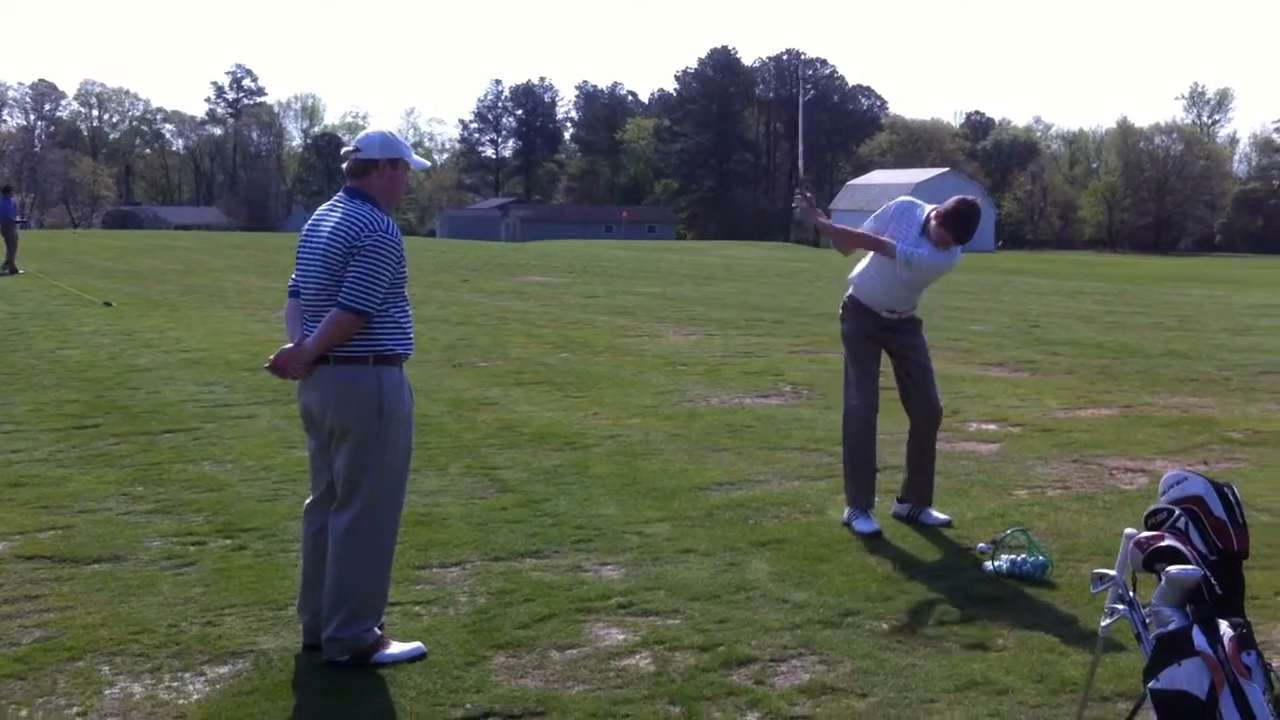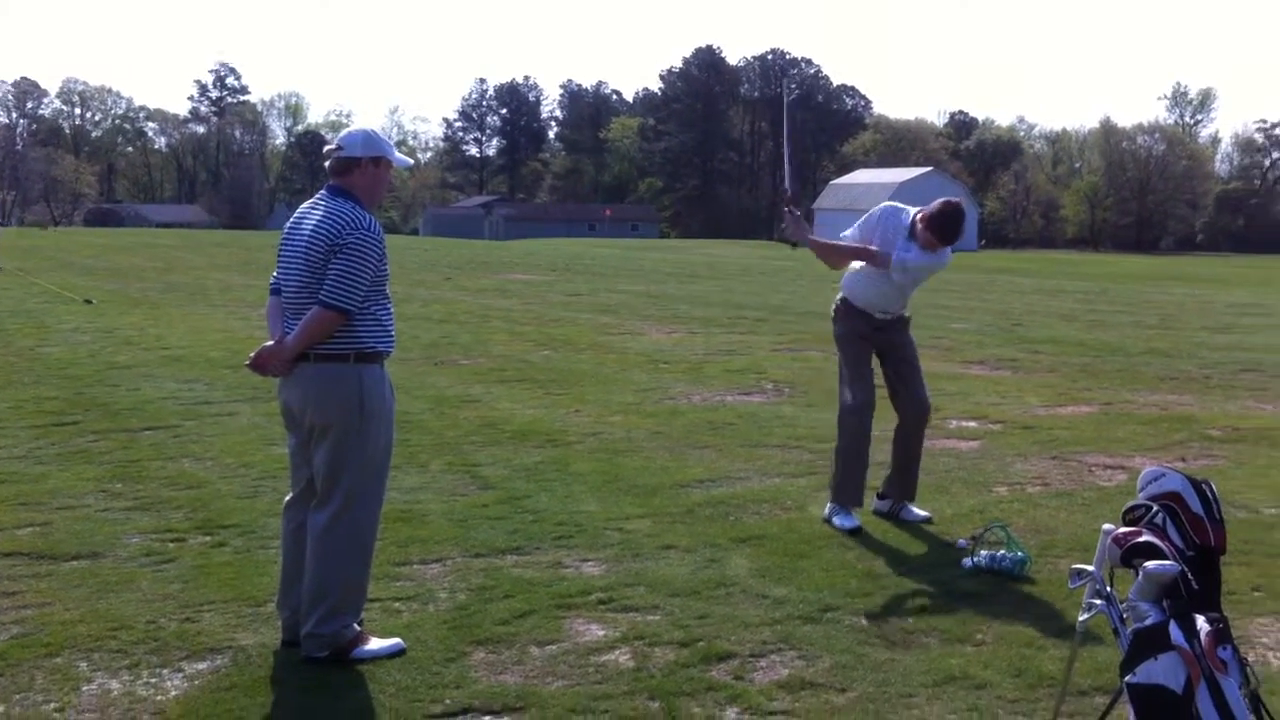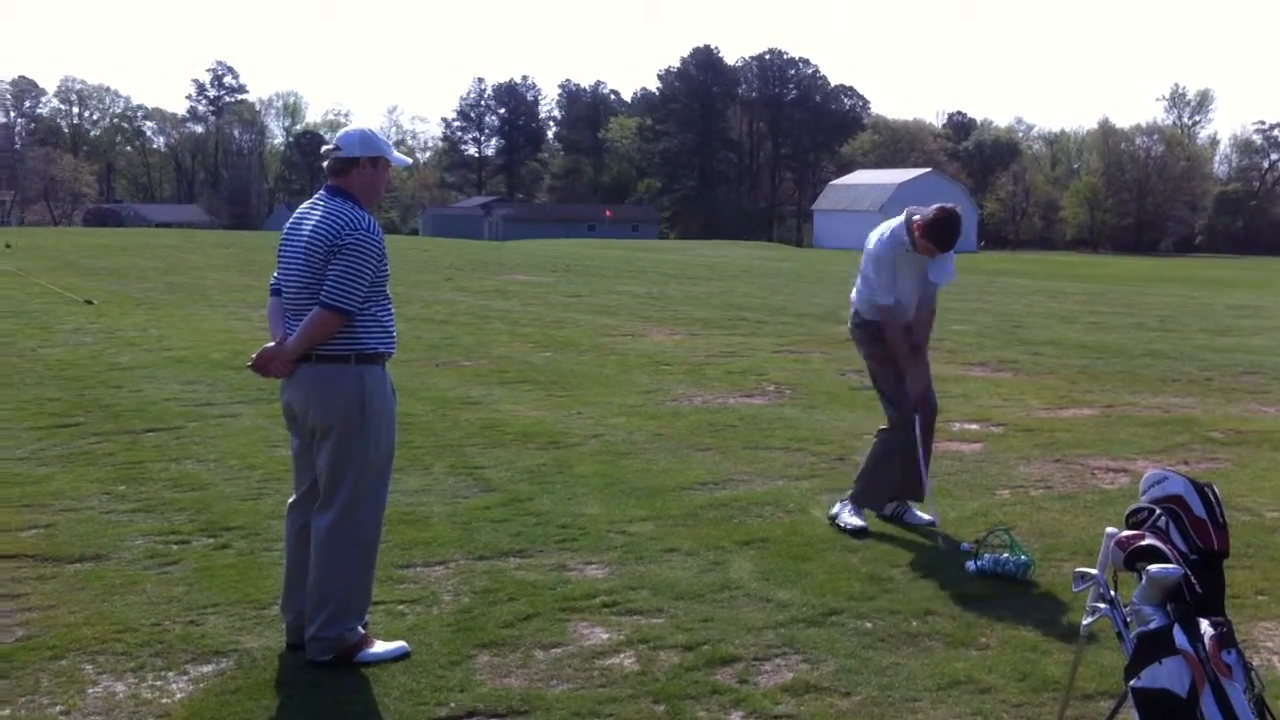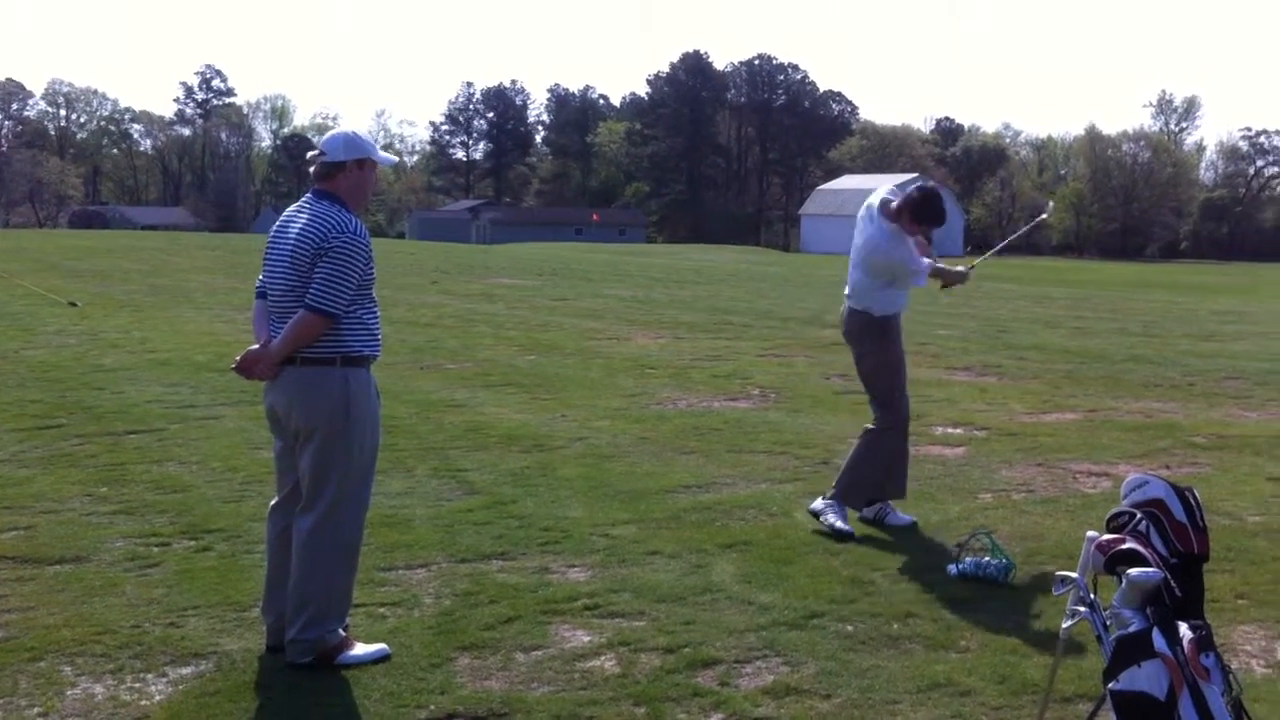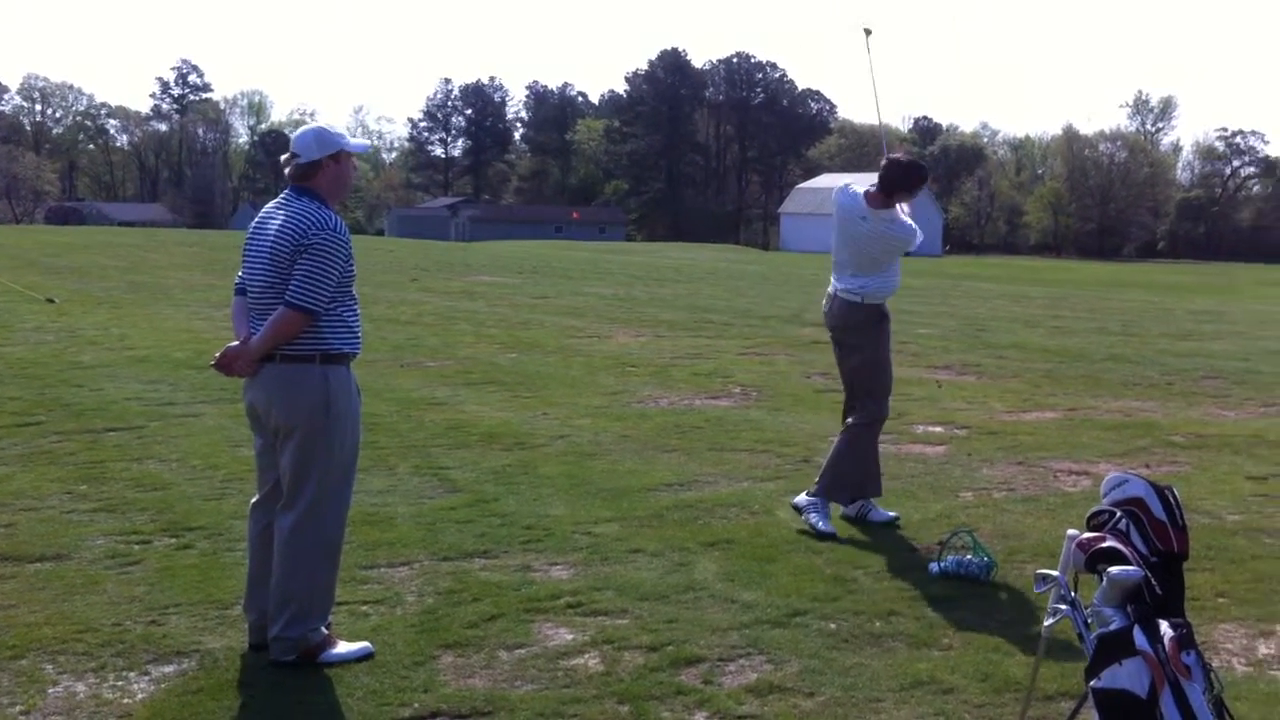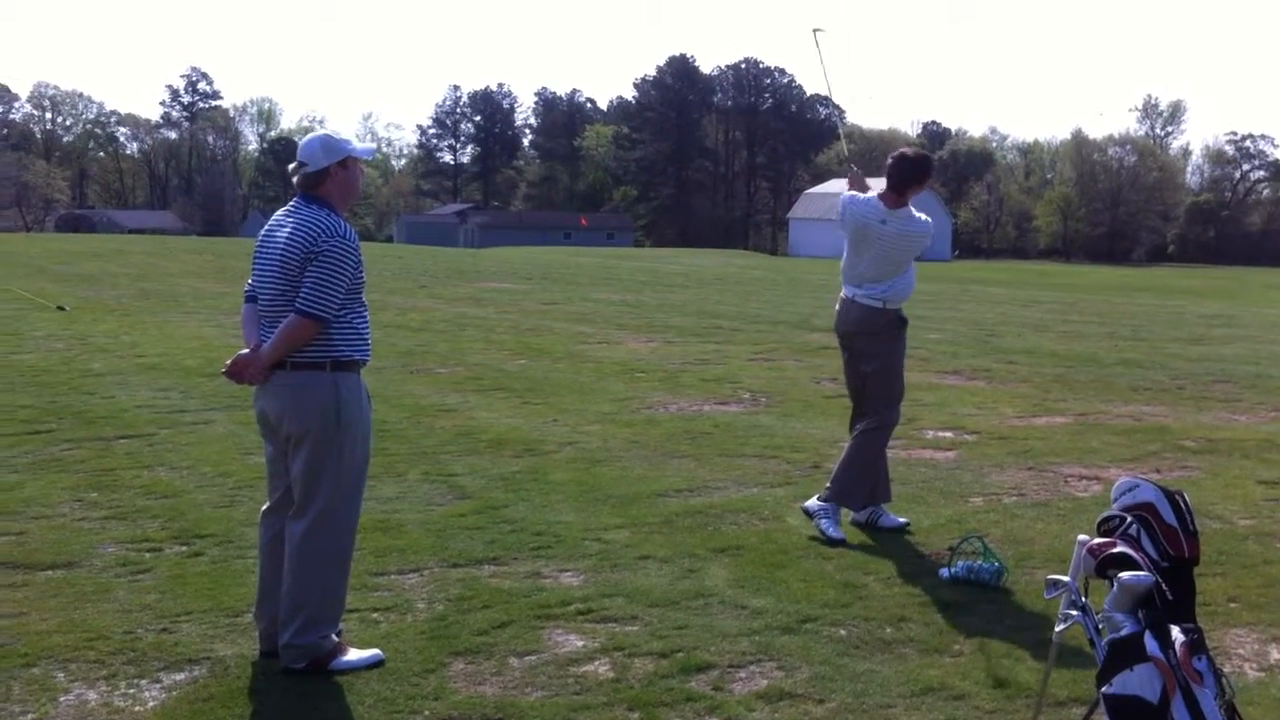
dt=0.2s
person 1, frame 1
left shoulder: (320, 219)
right shoulder: (379, 229)
left elbow: (298, 296)
right elbow: (352, 312)
left wrist: (299, 350)
right wrist: (303, 356)
left hip: (321, 382)
right hip: (368, 383)
left knee: (326, 504)
right knee: (366, 511)
left ankle: (319, 623)
right ankle: (351, 638)
person 1, frame 2
left shoulder: (302, 216)
right shoulder: (361, 227)
left elbow: (278, 293)
right elbow: (333, 310)
left wrist: (281, 349)
right wrist: (283, 352)
left hip: (301, 379)
right hip: (349, 380)
left knee: (307, 501)
right knee: (346, 508)
left ankle: (298, 620)
right ankle: (330, 633)
person 1, frame 3
left shoulder: (301, 217)
right shoulder: (360, 227)
left elbow: (279, 293)
right elbow: (333, 310)
left wrist: (281, 348)
right wrist: (286, 354)
left hip: (304, 381)
right hip: (350, 382)
left knee: (309, 503)
right knee: (348, 510)
left ankle: (303, 623)
right ankle: (334, 636)
person 1, frame 4
left shoulder: (289, 219)
right shoulder: (347, 231)
left elbow: (265, 296)
right elbow: (319, 313)
left wrist: (265, 351)
right wrist: (270, 357)
left hip: (288, 383)
right hip: (334, 384)
left knee: (292, 505)
right knee: (331, 513)
left ankle: (283, 625)
right ankle: (315, 639)
person 1, frame 5
left shoulder: (268, 216)
right shoulder: (326, 227)
left elbow: (244, 293)
right elbow: (299, 310)
left wrist: (245, 348)
right wrist: (250, 353)
left hip: (268, 380)
right hip: (315, 381)
left knee: (272, 503)
right knee: (312, 510)
left ankle: (266, 622)
right ankle: (298, 637)
person 1, frame 6
left shoulder: (277, 224)
right shoulder: (335, 234)
left elbow: (254, 300)
right elbow: (309, 317)
left wrist: (255, 355)
right wrist: (261, 361)
left hip: (278, 387)
right hip: (325, 388)
left knee: (283, 510)
right knee: (323, 517)
left ankle: (276, 629)
right ankle: (308, 644)
person 2, frame 1
left shoulder: (947, 256)
right shoulder: (903, 208)
left elbow: (875, 245)
right elbow: (851, 246)
left wrist: (819, 221)
right wrist: (818, 219)
left hip: (903, 323)
right hip: (862, 314)
left knee: (928, 410)
right knee: (861, 410)
left ankle: (912, 501)
right ankle: (857, 506)
person 2, frame 2
left shoulder: (938, 257)
right shoulder: (888, 214)
left elbow: (867, 255)
right elbow: (836, 260)
left wrist: (807, 238)
right wrist: (808, 236)
left hip: (893, 323)
right hip: (853, 316)
left knee: (917, 409)
right knee: (857, 406)
left ankle: (893, 497)
right ankle: (841, 503)
person 2, frame 3
left shoulder: (940, 246)
right shoulder: (882, 246)
left elbow: (927, 304)
right elbow: (885, 311)
left wrist: (917, 362)
right wrist: (908, 369)
left hip: (909, 326)
right hip: (875, 328)
left knee: (925, 411)
right knee: (904, 415)
left ankle: (895, 499)
right ankle: (852, 502)
person 2, frame 4
left shoulder: (882, 198)
right shoulder: (891, 251)
right elbow: (922, 270)
right wrist: (952, 274)
left hip: (878, 317)
right hip: (871, 324)
left knee: (894, 410)
right knee: (891, 416)
left ankle: (874, 501)
right ankle: (834, 501)
person 2, frame 5
left shoulder: (845, 196)
right shoulder: (901, 232)
left wrist: (889, 182)
right wrist: (901, 206)
left hip: (839, 304)
right hip: (865, 315)
left knee: (862, 403)
right knee: (870, 410)
left ankle: (857, 497)
right ankle: (817, 496)
person 2, frame 6
left shoulder: (851, 205)
right shoulder: (921, 229)
left wrist: (861, 190)
left hip: (848, 311)
right hip: (882, 320)
left knee: (867, 411)
right knee: (881, 416)
left ankle: (867, 503)
right ankle: (828, 501)
